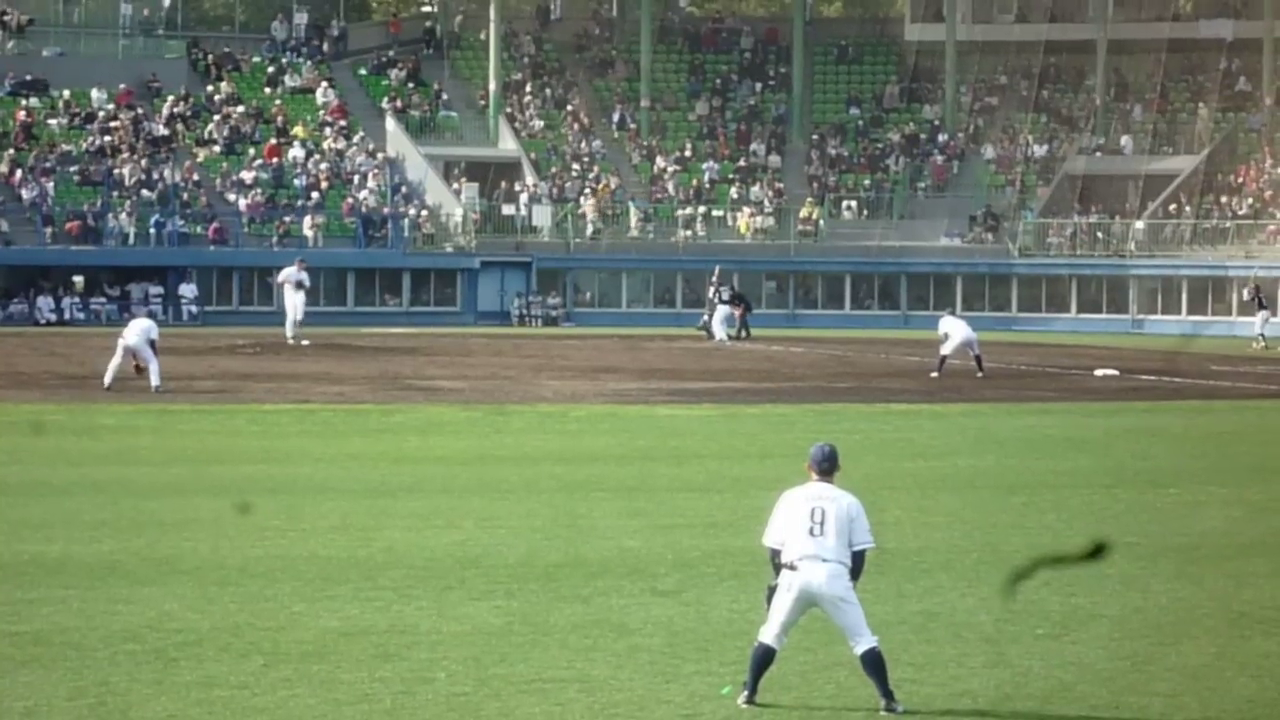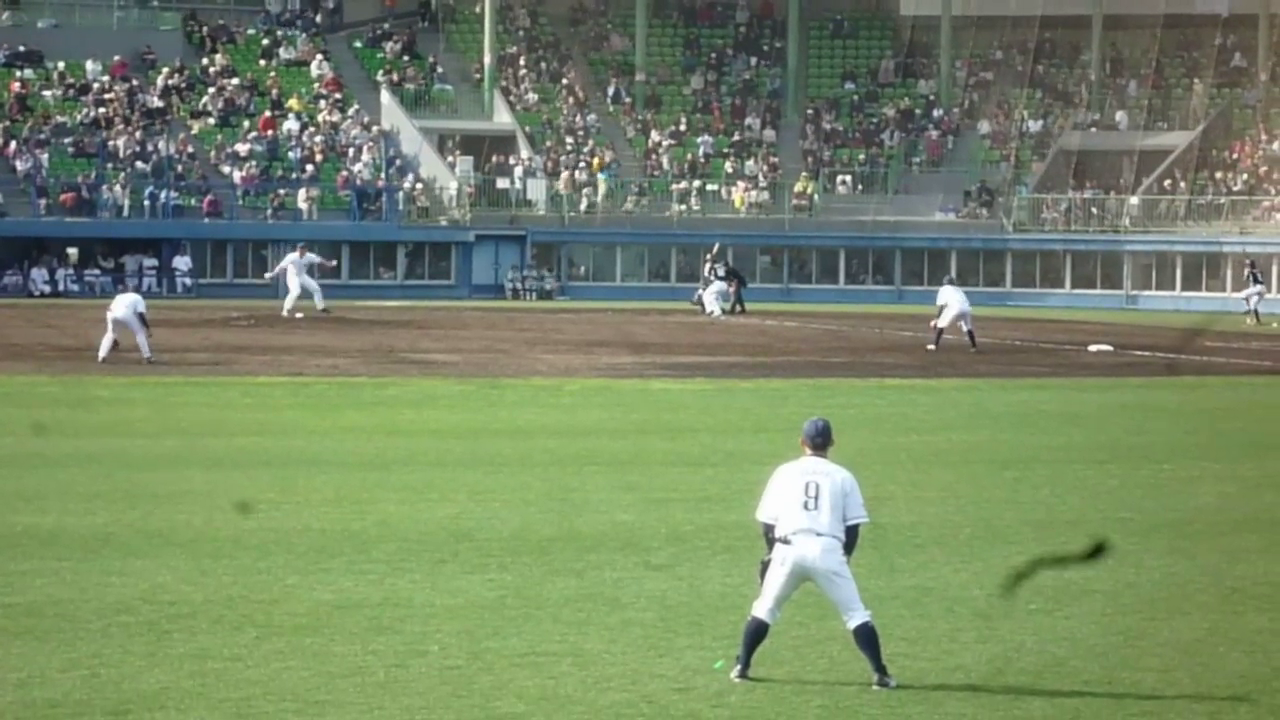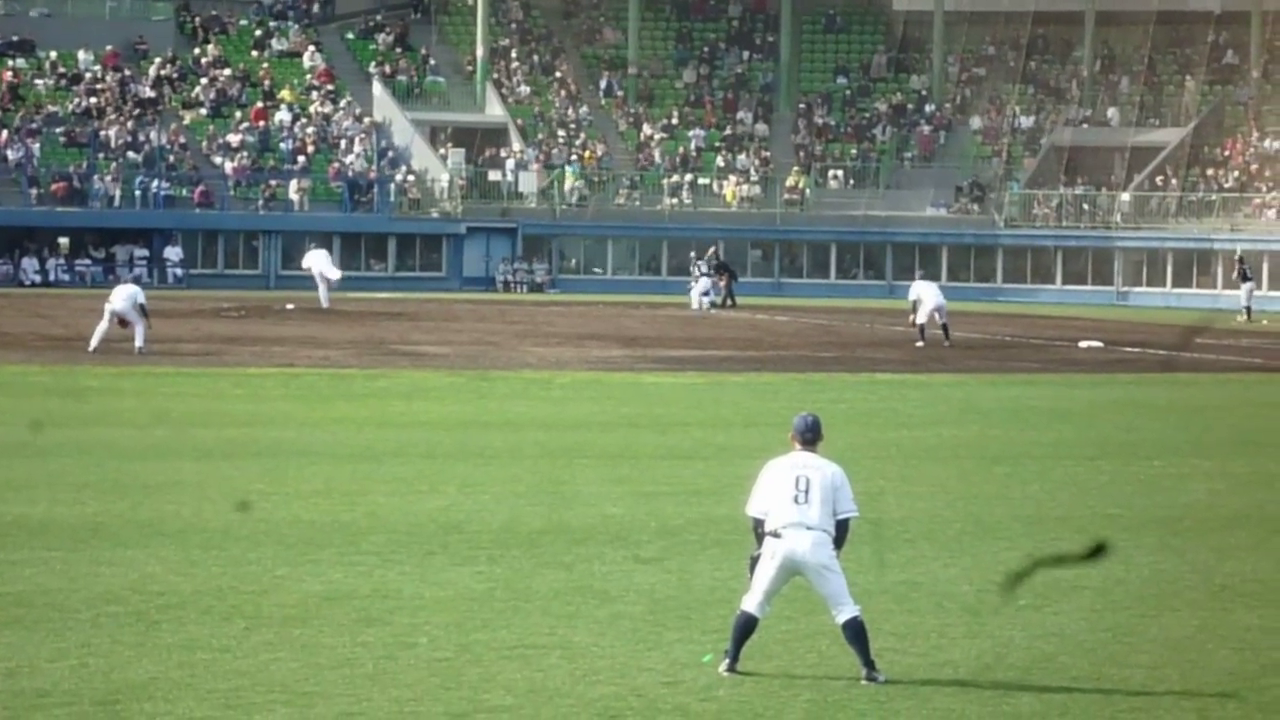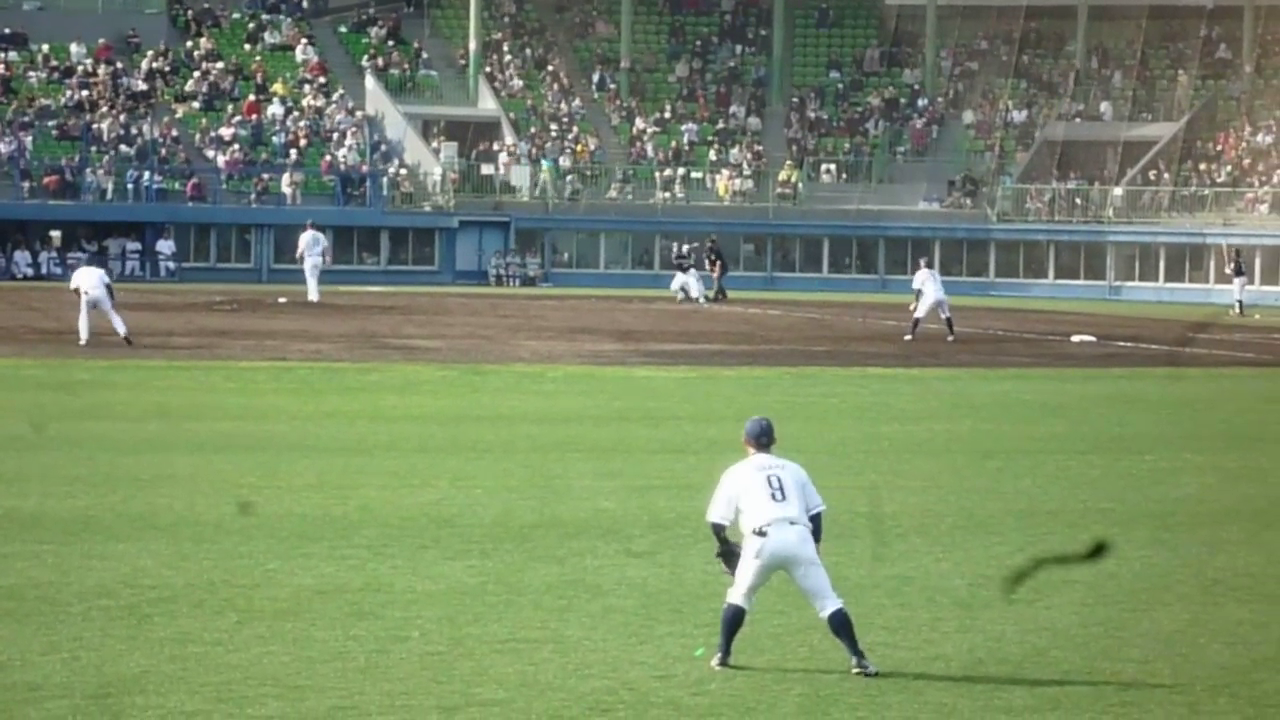
dt=0.7s
person 1, frame 1
left shoulder: (790, 497)
right shoulder: (849, 502)
left elbow: (774, 547)
right elbow: (859, 551)
left wrist: (780, 578)
right wrist: (851, 582)
left hip: (795, 575)
right hip: (834, 577)
left knee: (771, 635)
right knee: (863, 640)
left ankle: (748, 693)
right ankle: (887, 699)
person 1, frame 2
left shoulder: (784, 472)
right shoulder: (842, 476)
left elbow: (768, 521)
right elbow: (853, 525)
left wrist: (773, 553)
right wrist: (844, 556)
left hip: (789, 550)
right hip: (827, 551)
left knee: (764, 609)
right knee: (856, 614)
left ankle: (741, 667)
right ankle: (880, 673)
person 1, frame 3
left shoulder: (774, 467)
right shoulder: (832, 470)
left elbow: (757, 517)
right elbow: (843, 520)
left wrist: (762, 548)
right wrist: (834, 550)
left hip: (779, 544)
right hip: (817, 545)
left knee: (754, 603)
right knee: (845, 608)
left ankle: (730, 660)
right ankle: (868, 669)
person 1, frame 4
left shoulder: (736, 473)
right shoulder: (794, 469)
left elbow: (716, 521)
right elbow: (815, 513)
left wrist: (724, 544)
right wrist: (813, 547)
left hip: (763, 540)
right hip: (800, 538)
left knee: (738, 597)
right knee: (828, 602)
left ankle: (722, 655)
right ankle: (858, 659)
